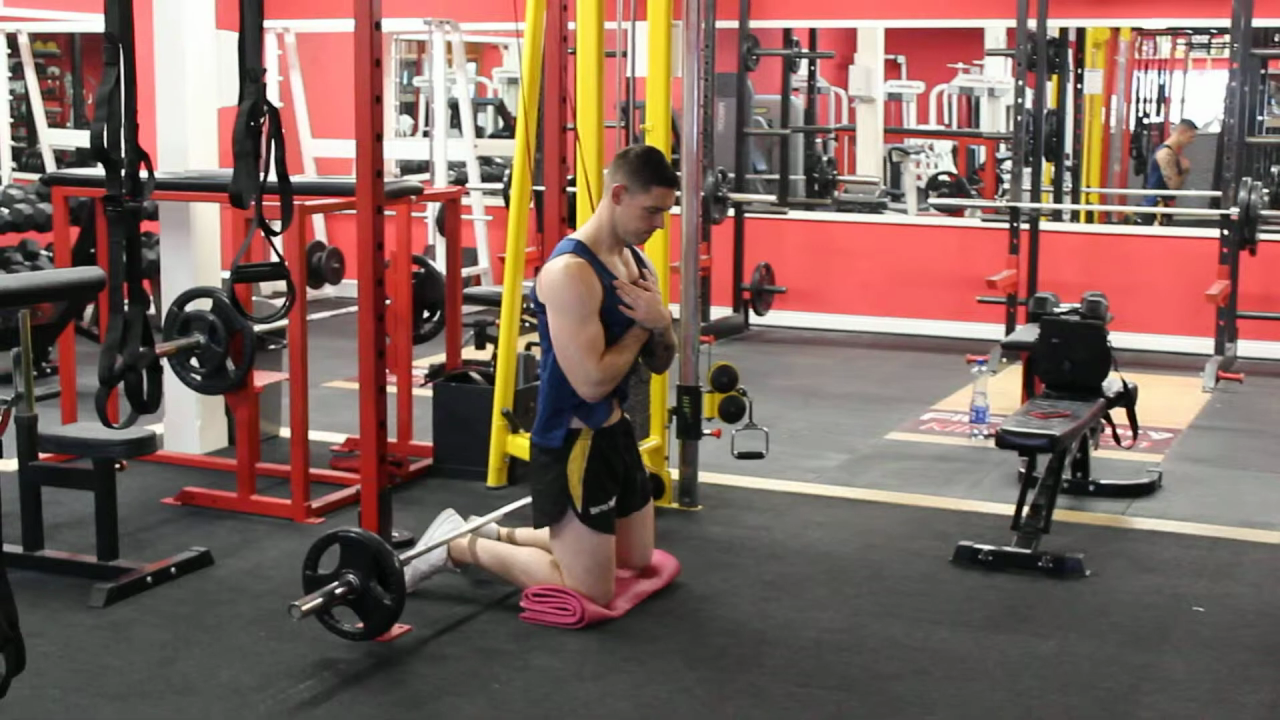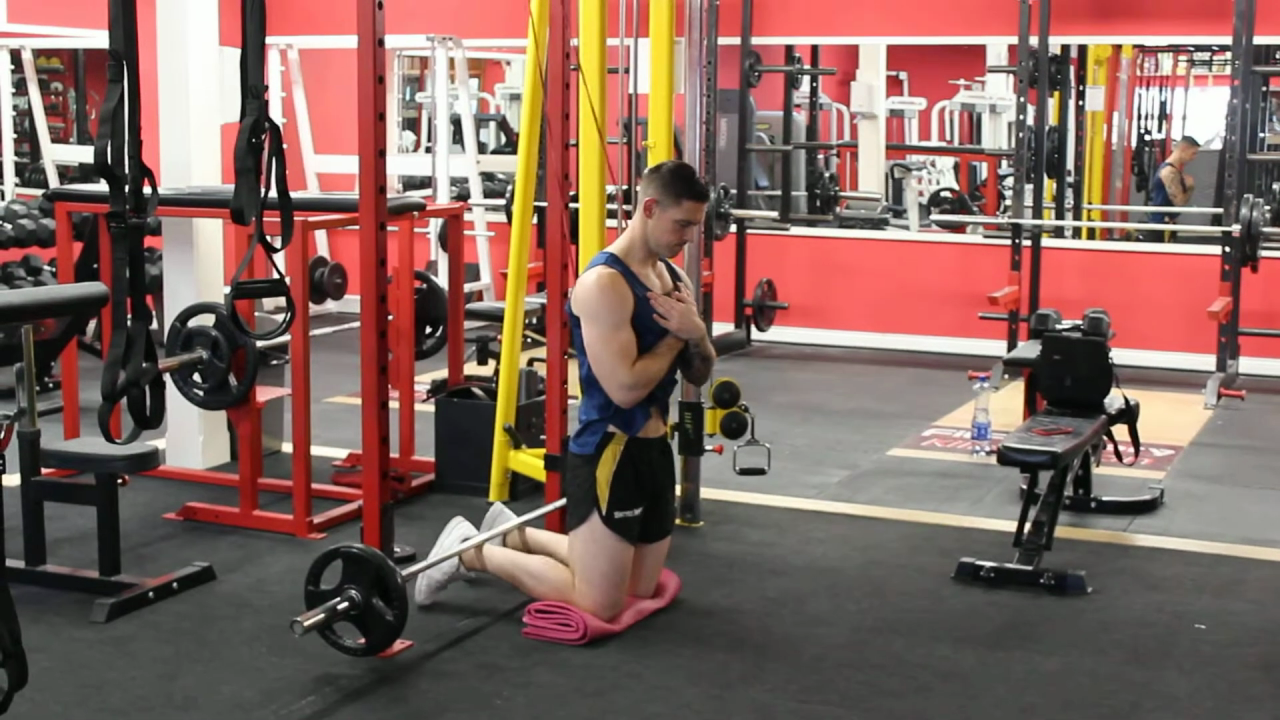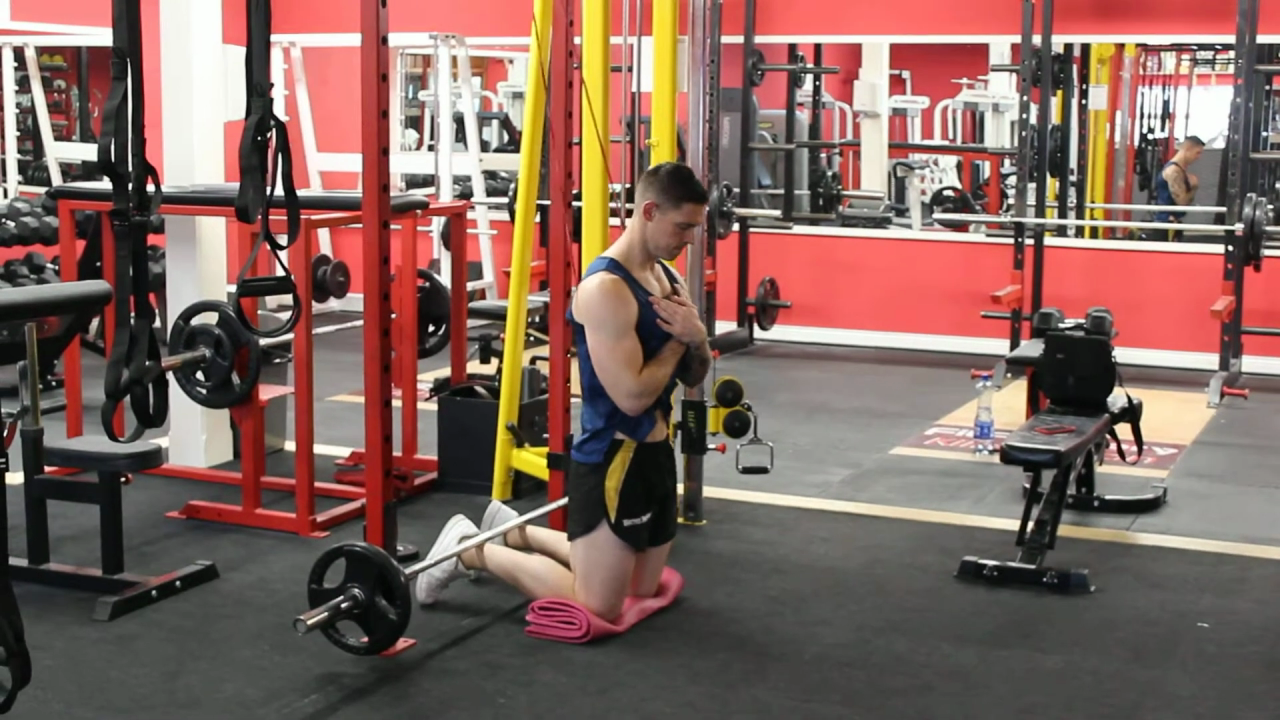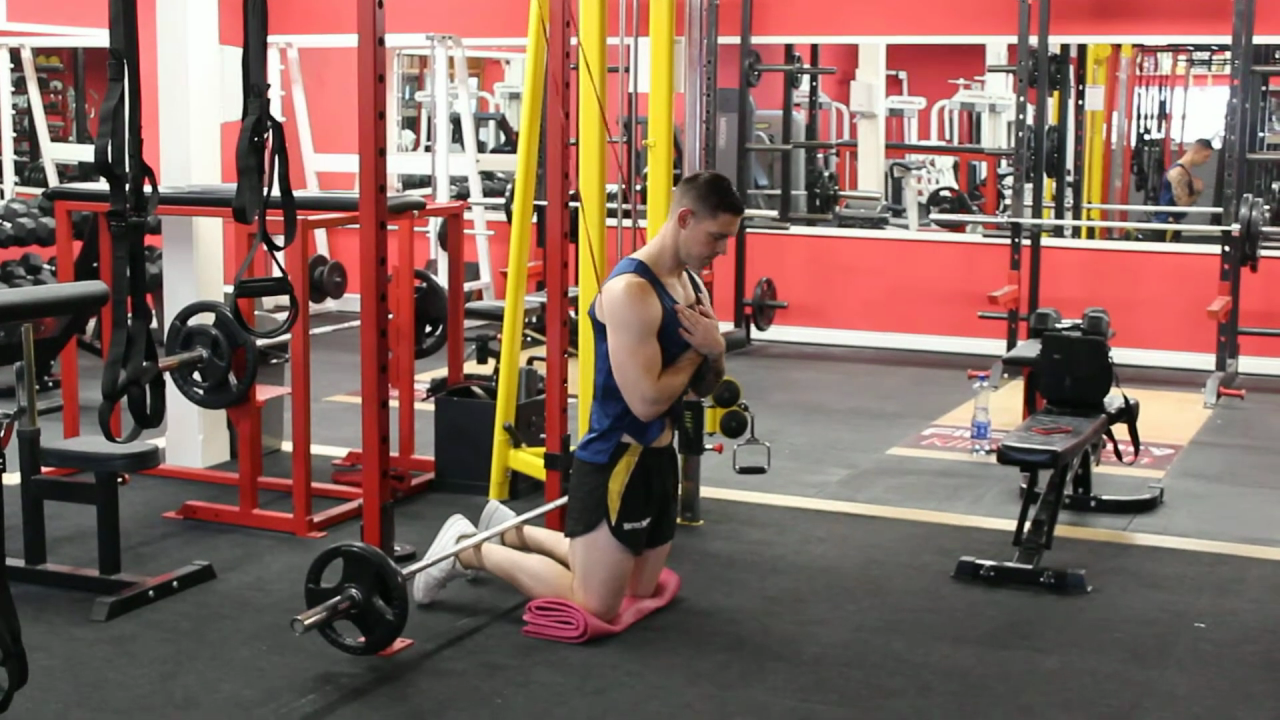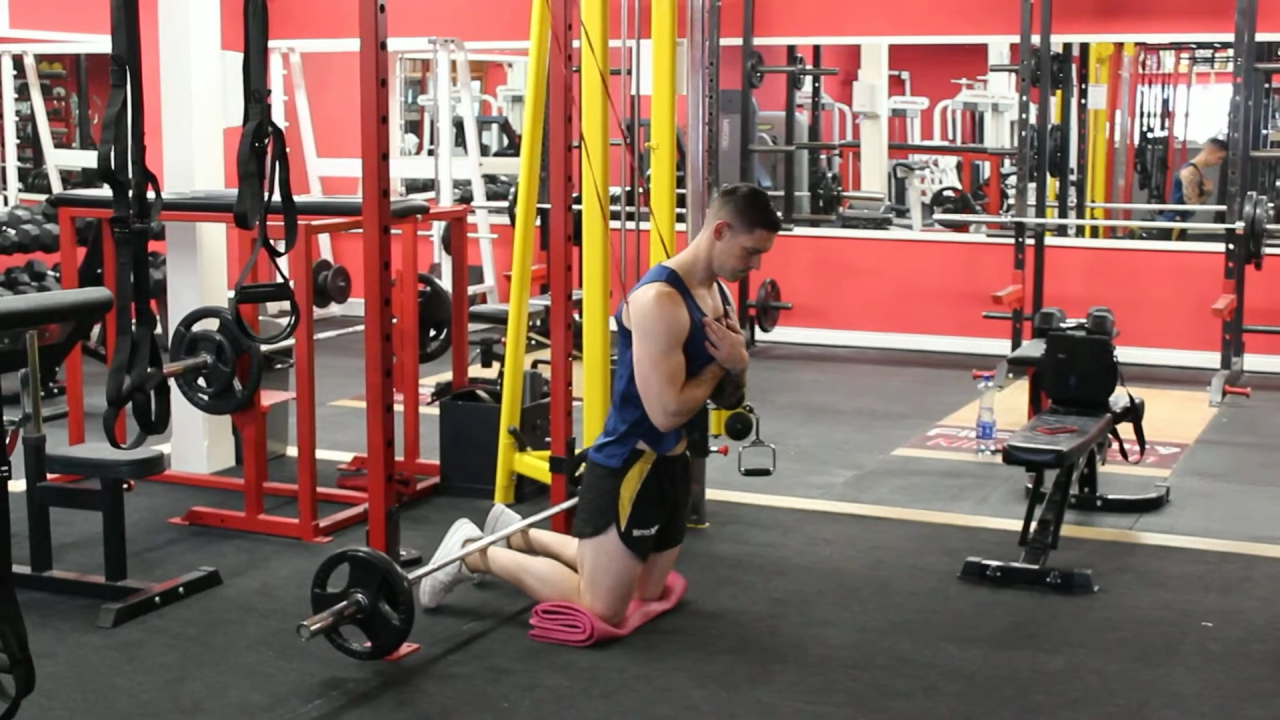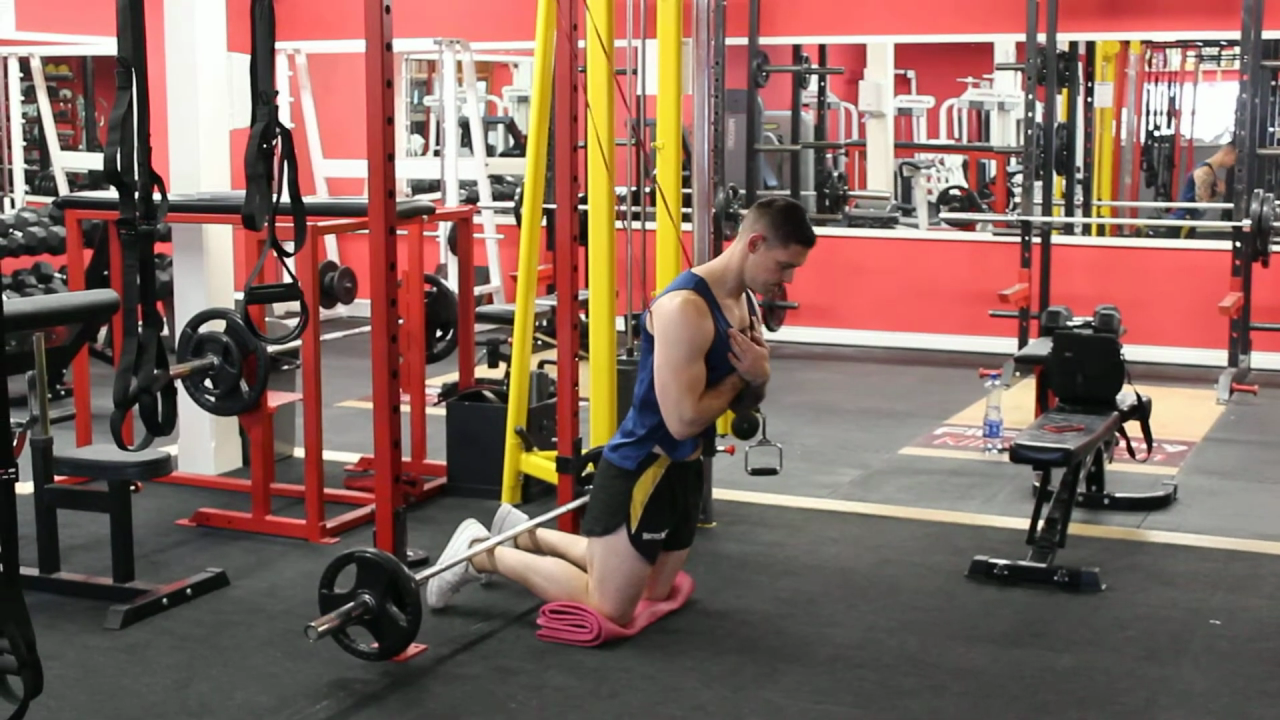
dt=0.7s
person 1, frame 1
left shoulder: (637, 263)
right shoulder: (570, 272)
left elbow: (659, 361)
right elbow: (591, 382)
left wrist: (661, 322)
right wrist: (643, 324)
left hip: (614, 430)
right hip: (573, 443)
left knee: (636, 560)
right knee: (591, 594)
left ankle: (499, 534)
right ankle: (460, 545)
person 1, frame 2
left shoulder: (674, 278)
right shoulder: (604, 283)
left elbow: (700, 374)
right elbow: (624, 388)
left wrist: (697, 333)
right wrist: (676, 335)
left hip: (653, 446)
right hip: (609, 452)
left knee: (639, 589)
right knee: (597, 607)
left ankle: (512, 535)
right ankle: (469, 551)
person 1, frame 3
left shoulder: (668, 279)
right shoulder: (605, 288)
left elbow: (693, 376)
right elbow: (632, 395)
left wrist: (697, 337)
right wrist: (679, 338)
left hip: (655, 450)
right hip: (613, 459)
left knee: (641, 589)
right knee: (597, 607)
left ankle: (513, 531)
right ankle: (470, 550)
person 1, frame 4
left shoulder: (691, 284)
right shoulder: (630, 291)
left elbow: (702, 386)
right elbow: (646, 401)
left wrist: (715, 350)
right wrist: (697, 348)
left hip: (657, 457)
right hip: (617, 462)
left knee: (640, 589)
right knee: (595, 608)
left ankle: (510, 531)
right ankle: (467, 549)
person 1, frame 5
left shoulder: (718, 294)
right shoulder: (659, 300)
left elbow: (724, 394)
right elbow: (666, 412)
left wrist: (738, 363)
right wrist: (719, 364)
left hip: (670, 464)
right hip: (629, 468)
left knee: (646, 592)
right knee: (601, 610)
left ankle: (516, 535)
right ankle: (474, 553)
person 1, frame 6
left shoulder: (746, 302)
right shoulder: (685, 307)
left elbow: (744, 401)
right elbow: (683, 419)
left wrist: (759, 375)
right wrist: (740, 375)
left hip: (682, 467)
right hip: (643, 469)
left knee: (654, 591)
right knee: (609, 610)
left ankle: (524, 534)
right ankle: (480, 553)
